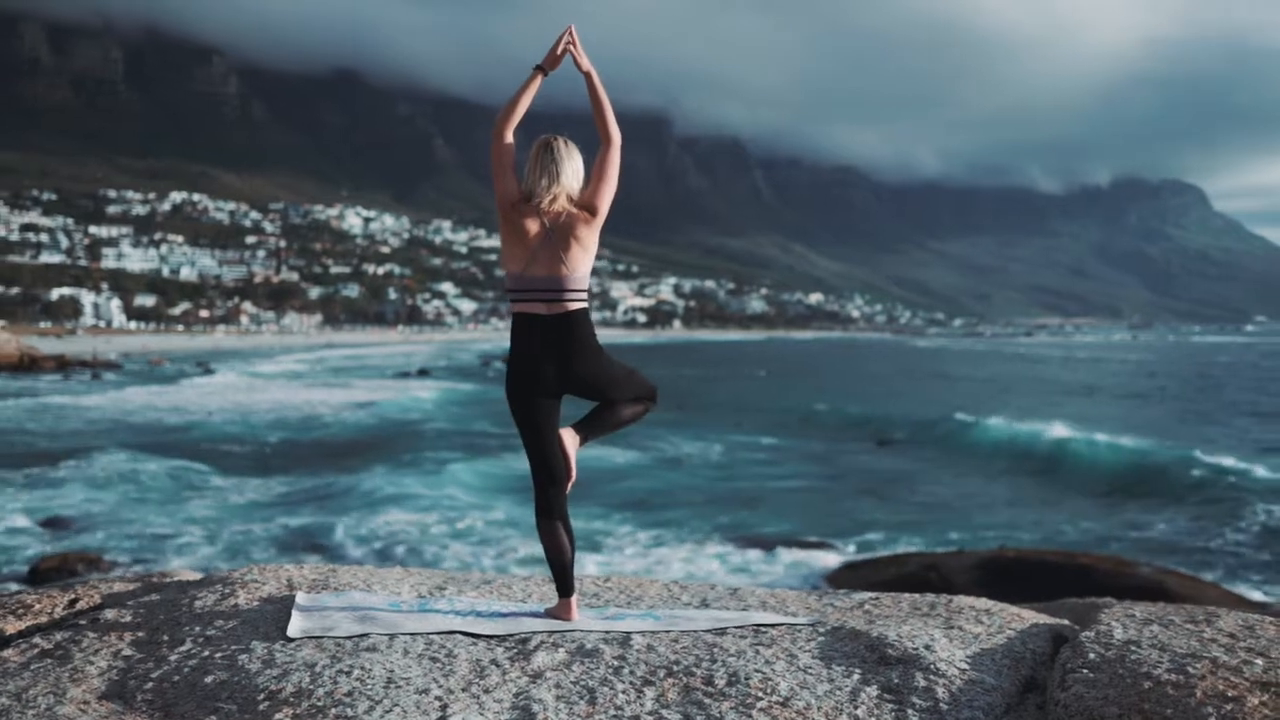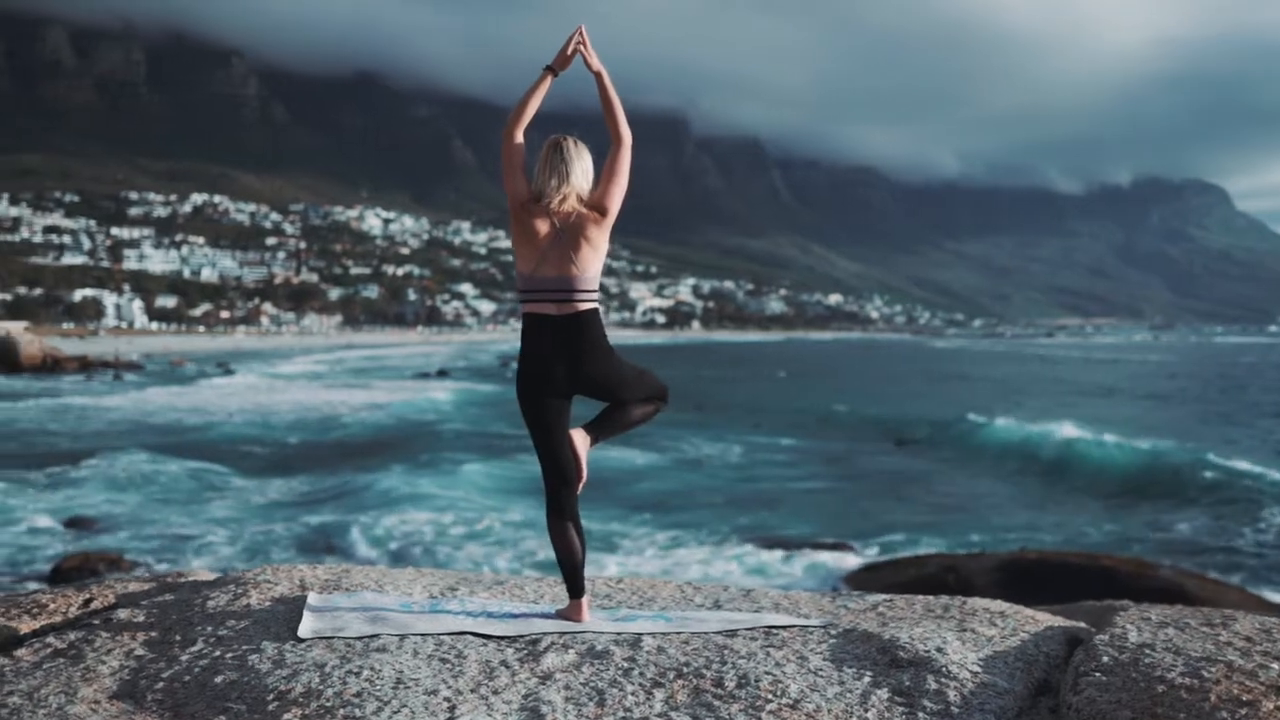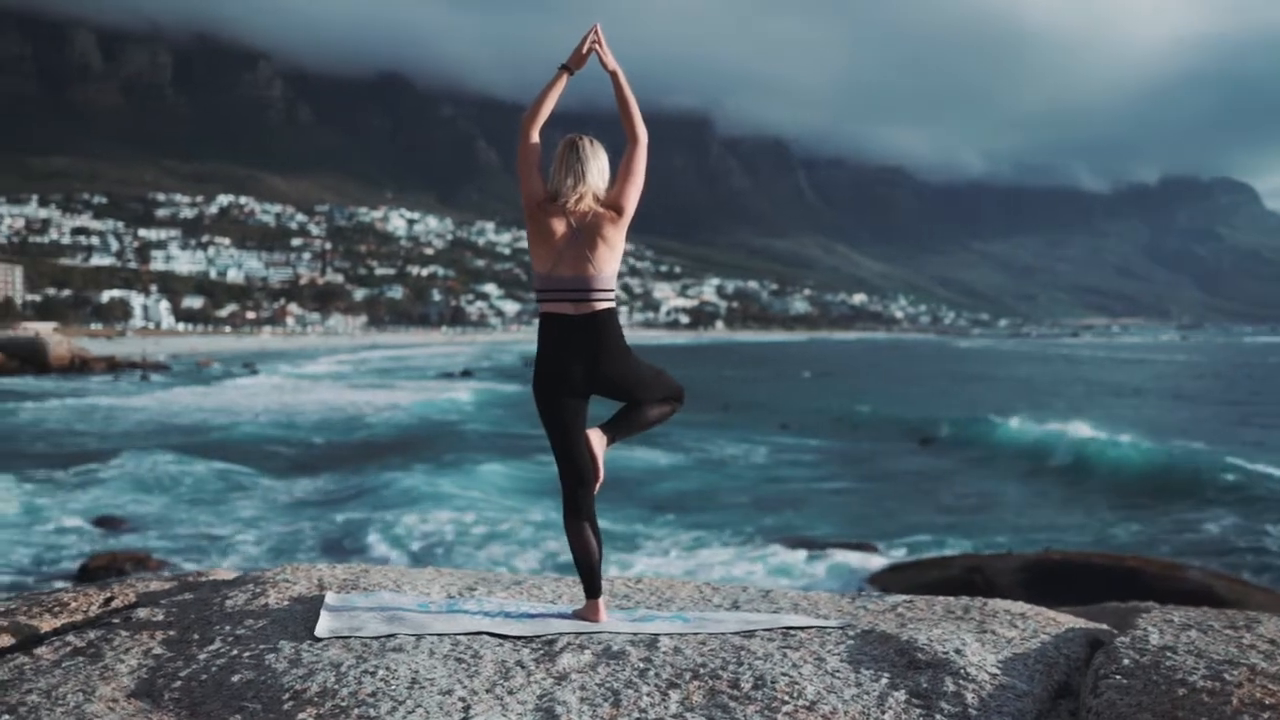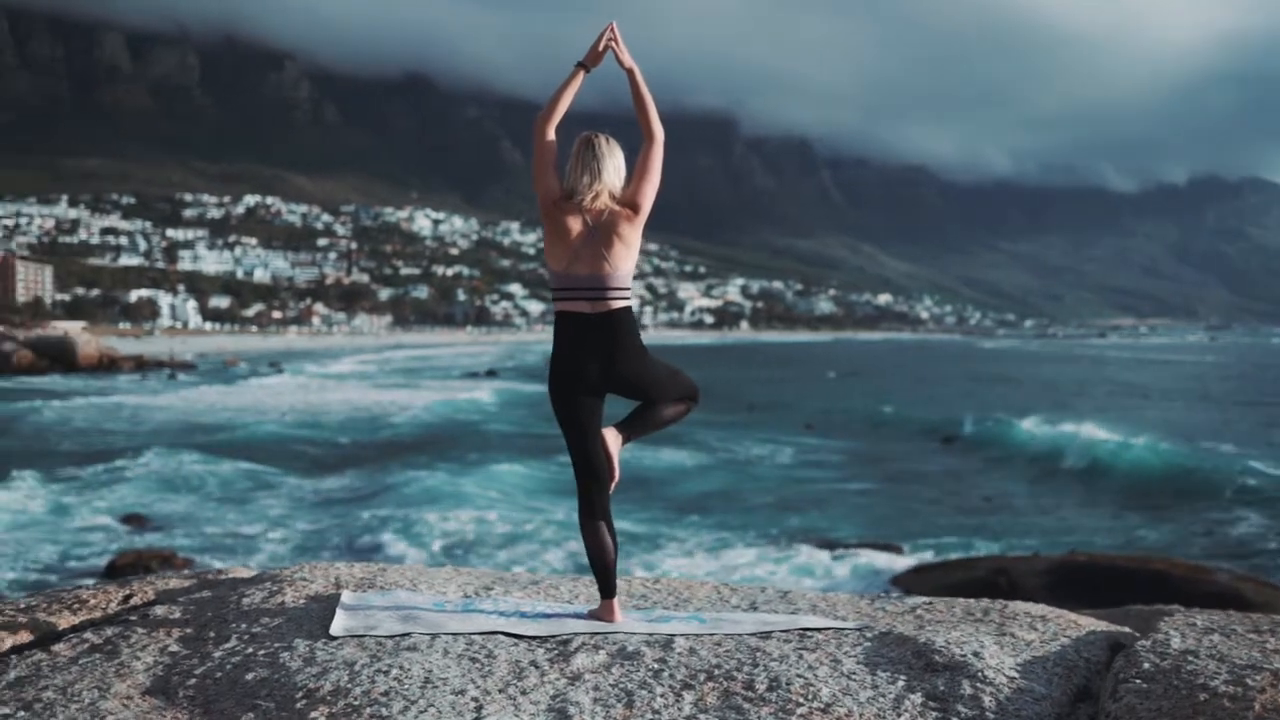
dt=0.3s
person 1, frame 1
left shoulder: (513, 216)
right shoulder: (588, 218)
left elbow: (502, 133)
right elbow: (612, 139)
left wrist: (544, 69)
right wrist: (586, 69)
left hip: (527, 359)
right hip: (578, 354)
left knee: (548, 487)
right knee: (644, 393)
left ankle: (566, 601)
right ankle: (577, 435)
person 1, frame 2
left shoulder: (523, 216)
right shoulder: (598, 219)
left elbow: (512, 134)
right elbow: (623, 139)
left wrist: (553, 69)
right wrist: (597, 69)
left hip: (538, 359)
right hip: (587, 353)
left knee: (559, 489)
right knee: (655, 393)
left ankle: (577, 603)
right ankle: (588, 435)
person 1, frame 3
left shoulder: (539, 217)
right shoulder: (614, 218)
left elbow: (528, 132)
right elbow: (639, 138)
left wrist: (569, 68)
right wrist: (612, 68)
left hip: (554, 360)
right hip: (605, 354)
left knee: (575, 488)
right knee: (671, 394)
left ankle: (594, 604)
right ankle: (604, 436)
person 1, frame 4
left shoulder: (555, 214)
right shoulder: (631, 215)
left elbow: (544, 130)
right elbow: (656, 136)
left wrist: (586, 65)
right wrist: (628, 65)
left hip: (571, 359)
right hip: (621, 353)
left knee: (591, 487)
right knee: (686, 392)
left ankle: (608, 604)
right ankle: (619, 434)
